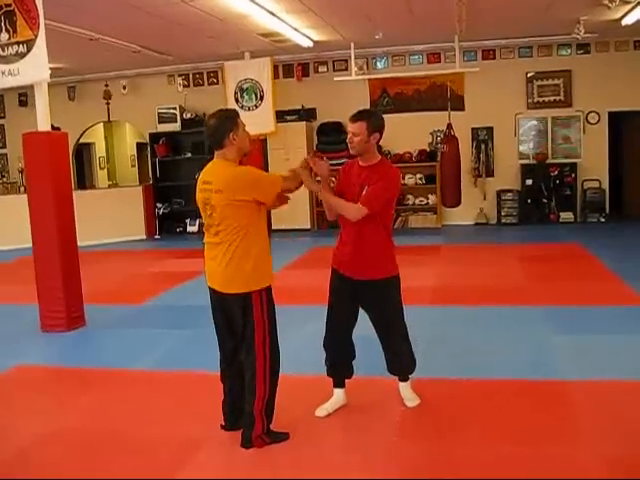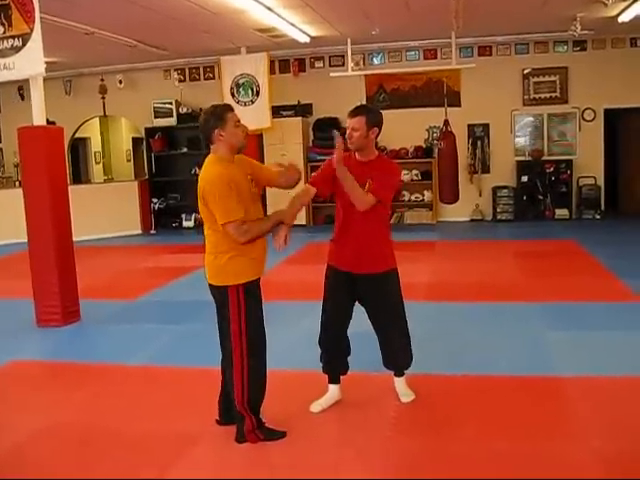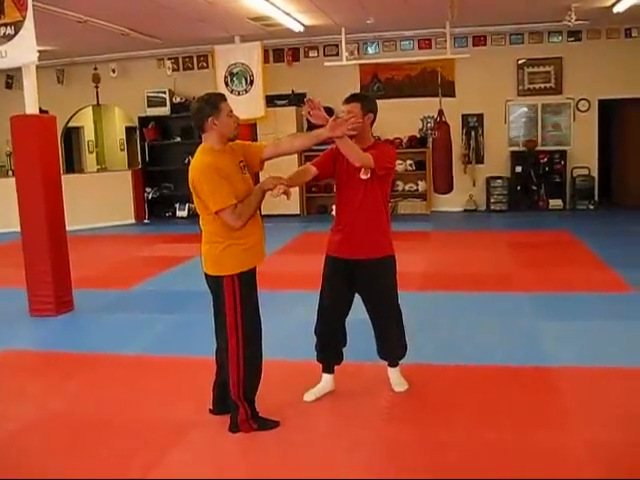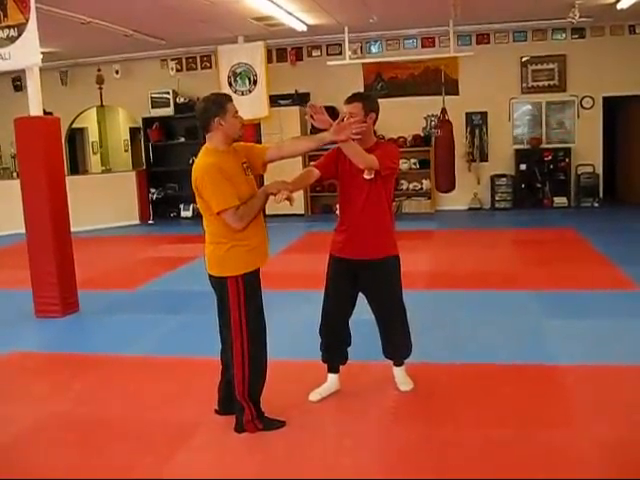
dt=0.7s
person 1, frame 1
left shoulder: (207, 176)
right shoulder: (244, 176)
right elbow: (290, 185)
left wrist: (273, 191)
right wrist: (296, 173)
left hip: (219, 280)
right hip: (247, 282)
left knee: (233, 353)
right knee: (260, 356)
left ankle: (234, 415)
right ankle: (256, 430)
person 1, frame 2
left shoulder: (240, 164)
right shoulder: (217, 176)
left elbow: (284, 179)
right elbow: (240, 232)
left wrist: (290, 172)
right wrist: (279, 217)
left hip: (237, 272)
right hip: (233, 274)
left knee: (237, 346)
right knee: (247, 349)
left ankle: (230, 411)
right ankle: (250, 426)
person 1, frame 3
left shoulder: (235, 151)
right shoulder: (206, 166)
left elbow: (281, 146)
right elbow: (236, 218)
left wrist: (325, 133)
right wrist: (262, 187)
left hip: (238, 261)
right hip: (229, 264)
left knee: (233, 336)
right knee: (242, 339)
left ankle: (224, 400)
right ankle: (243, 415)
person 1, frame 4
left shoulder: (238, 152)
right shoulder: (209, 167)
left elbow: (283, 149)
right elbow: (237, 219)
left wrist: (329, 137)
right wrist: (266, 191)
left hip: (242, 262)
right hip: (232, 265)
left knee: (238, 337)
right knee: (247, 340)
left ankle: (229, 401)
right ankle: (249, 415)
person 2, frame 1
left shoulder: (388, 175)
right shoulder: (347, 169)
left elbow: (355, 213)
right elbow: (332, 214)
left wrist: (318, 190)
right wrist: (324, 179)
left hip: (378, 270)
right hip: (344, 267)
left knee: (392, 329)
right knee: (336, 332)
left ankle: (404, 384)
right ankle: (339, 393)
person 2, frame 2
left shoulder: (389, 169)
right shoulder: (336, 163)
left elbow: (363, 203)
right elbow: (308, 191)
left wrist: (341, 168)
right wrist: (285, 222)
left hip: (378, 265)
right hip: (340, 263)
left knee: (392, 324)
right knee: (332, 327)
left ankle: (400, 379)
right ankle: (333, 388)
person 2, frame 3
left shoulder: (385, 152)
right shoulder: (336, 153)
left elbow: (361, 160)
right elbow: (310, 170)
left wrist: (329, 126)
right wrist: (286, 181)
left hip: (376, 252)
right hip: (339, 251)
left knee: (386, 314)
right knee: (329, 316)
left ankle: (394, 369)
right ankle: (327, 378)
person 2, frame 4
left shoulder: (389, 152)
right shoulder: (339, 154)
left elbow: (366, 163)
right elbow: (313, 172)
left wrist: (333, 129)
right wrist: (289, 186)
left hip: (380, 253)
right hip: (343, 251)
left knee: (391, 314)
right knee: (333, 316)
left ankle: (399, 368)
right ankle: (333, 377)
